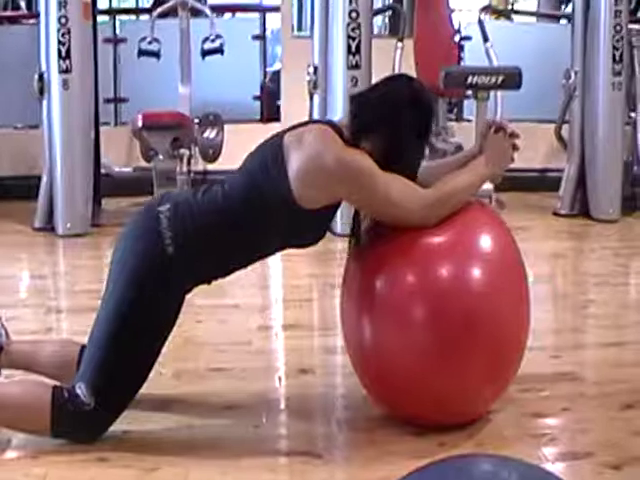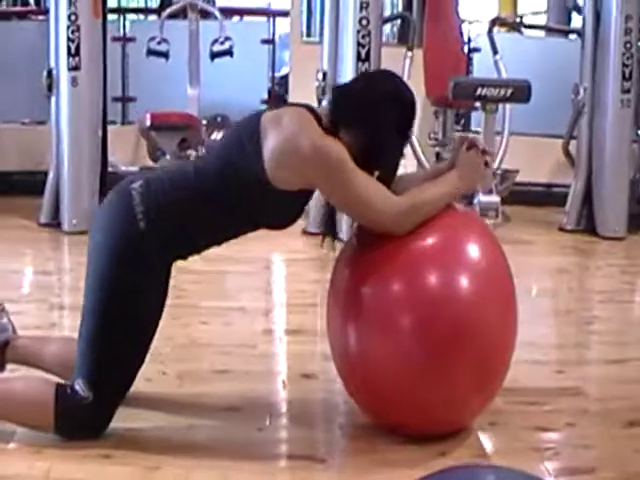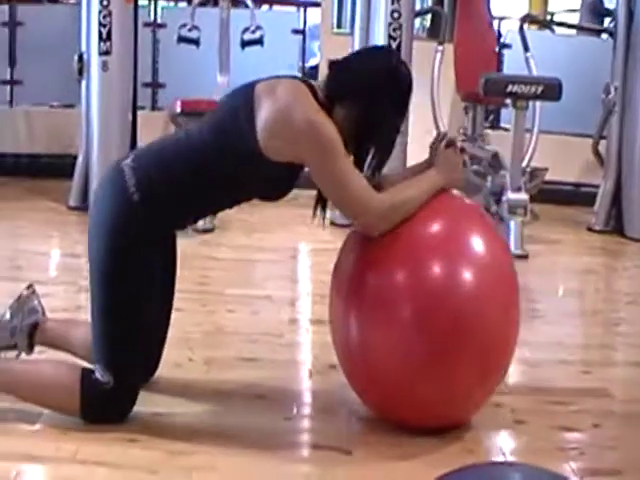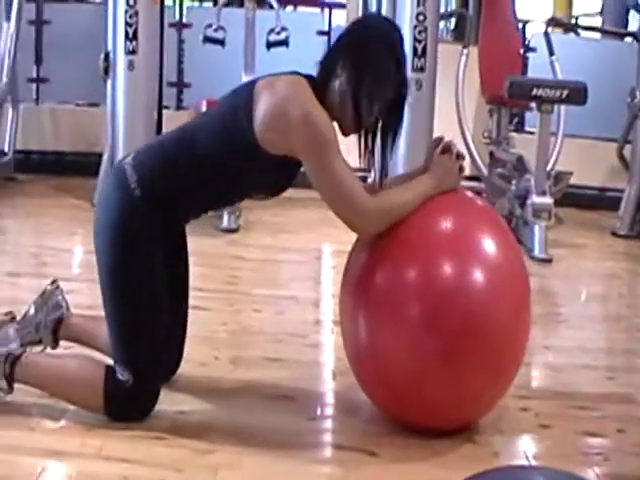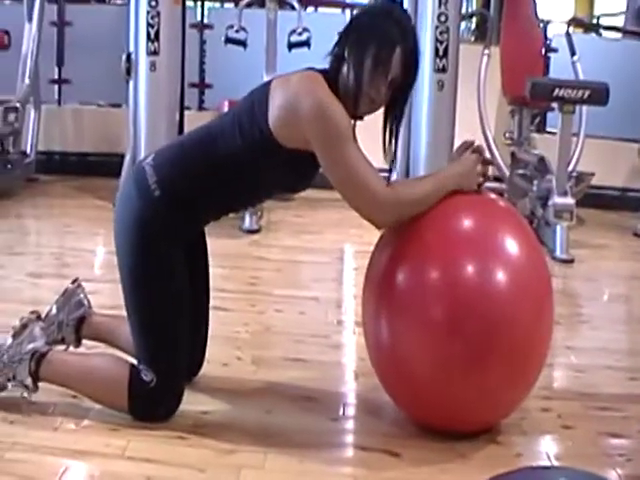
dt=0.4s
person 1, frame 1
left shoulder: (328, 139)
right shoulder: (336, 162)
left elbow: (405, 183)
right elbow: (425, 208)
left wrist: (473, 154)
right wrist: (487, 165)
left hip: (166, 234)
right hip: (162, 256)
left knee: (107, 364)
right knee: (85, 414)
person 1, frame 2
left shoulder: (308, 126)
right shoulder: (312, 147)
left elbow: (376, 190)
right elbow: (394, 217)
left wrist: (447, 169)
right wrist: (460, 180)
left hip: (144, 221)
right hip: (135, 234)
left knee: (106, 366)
right knee: (85, 414)
person 1, frame 3
left shoulder: (303, 100)
right shoulder: (304, 119)
left elbow: (358, 189)
right elbow: (373, 216)
left wrist: (425, 168)
right wrist: (439, 176)
left hip: (145, 207)
right hip: (131, 213)
left knee: (138, 365)
right knee: (110, 399)
person 1, frame 4
left shoulder: (304, 98)
right shoulder: (300, 109)
left elbow: (352, 196)
right elbow: (365, 217)
left wrist: (421, 174)
right wrist: (433, 182)
left hip: (157, 210)
right hip: (132, 209)
left knee: (162, 362)
right knee: (133, 397)
left ankle: (56, 320)
person 1, frame 5
left shoulder: (326, 102)
right shoulder: (315, 102)
left elbow: (373, 193)
right elbow: (380, 210)
left wrist: (448, 175)
right wrist: (456, 177)
left hip: (176, 212)
right hip: (153, 211)
left knee: (185, 364)
right knee: (158, 397)
left ankle: (78, 318)
